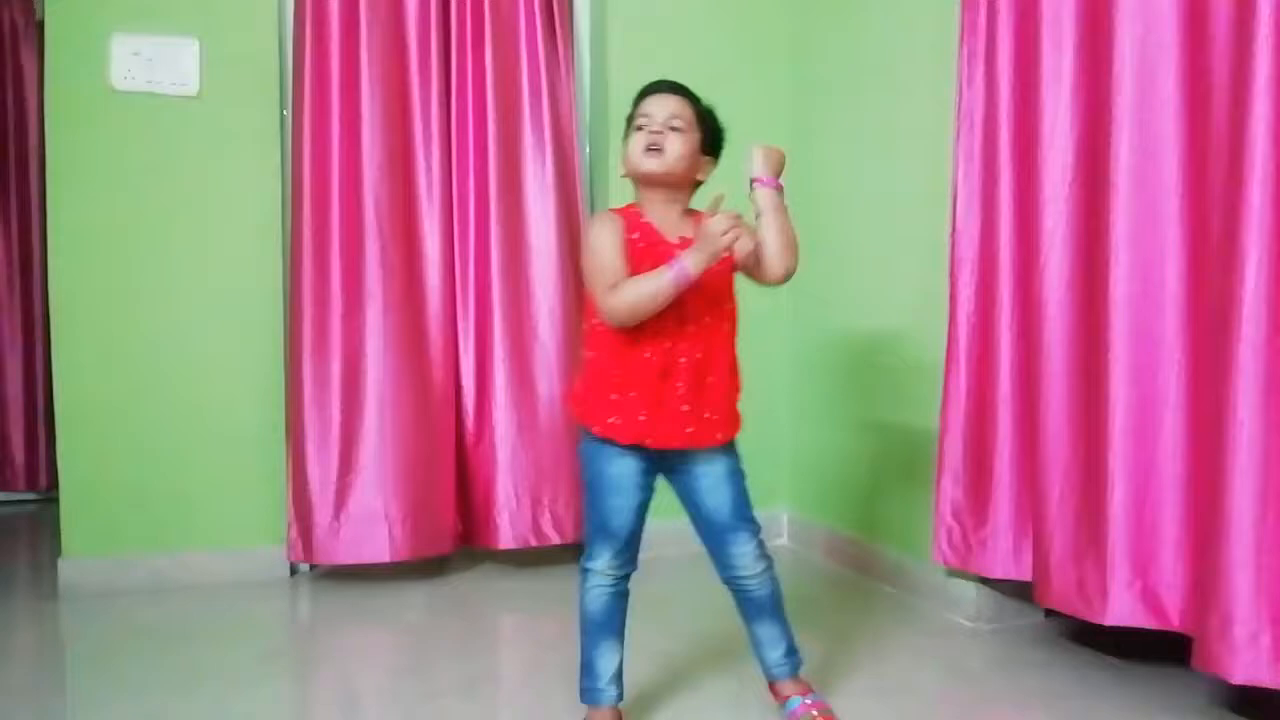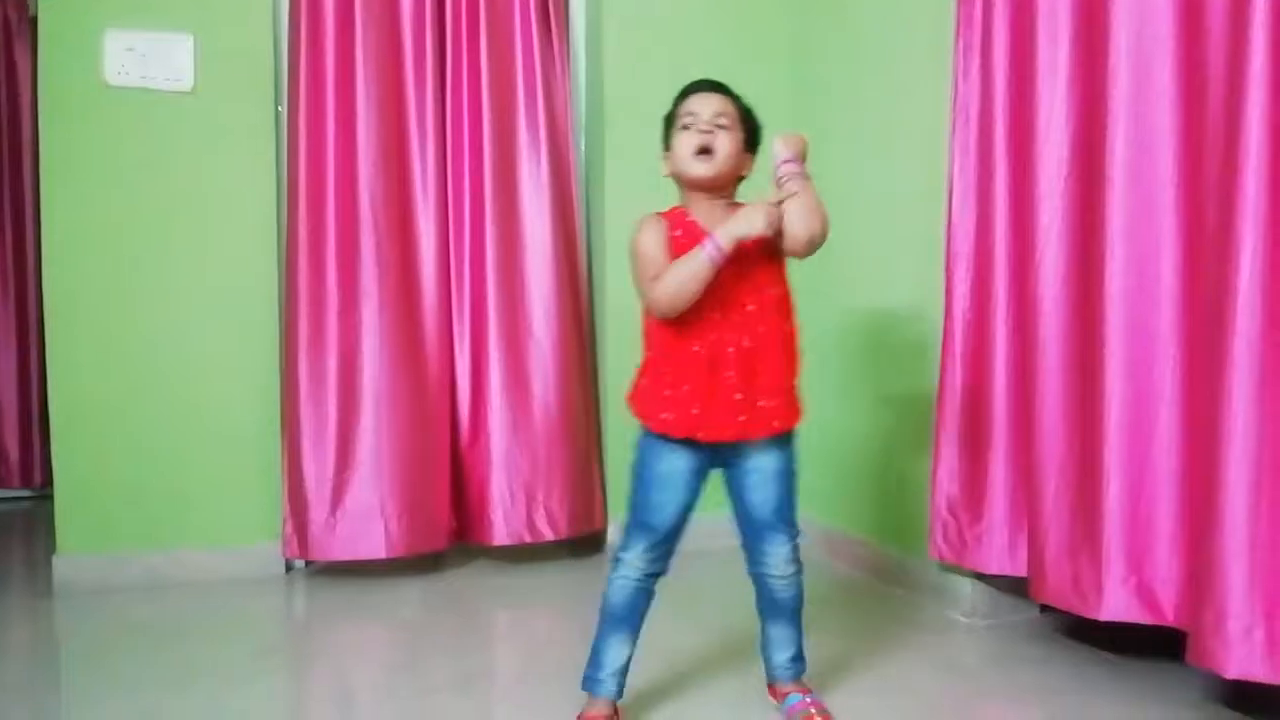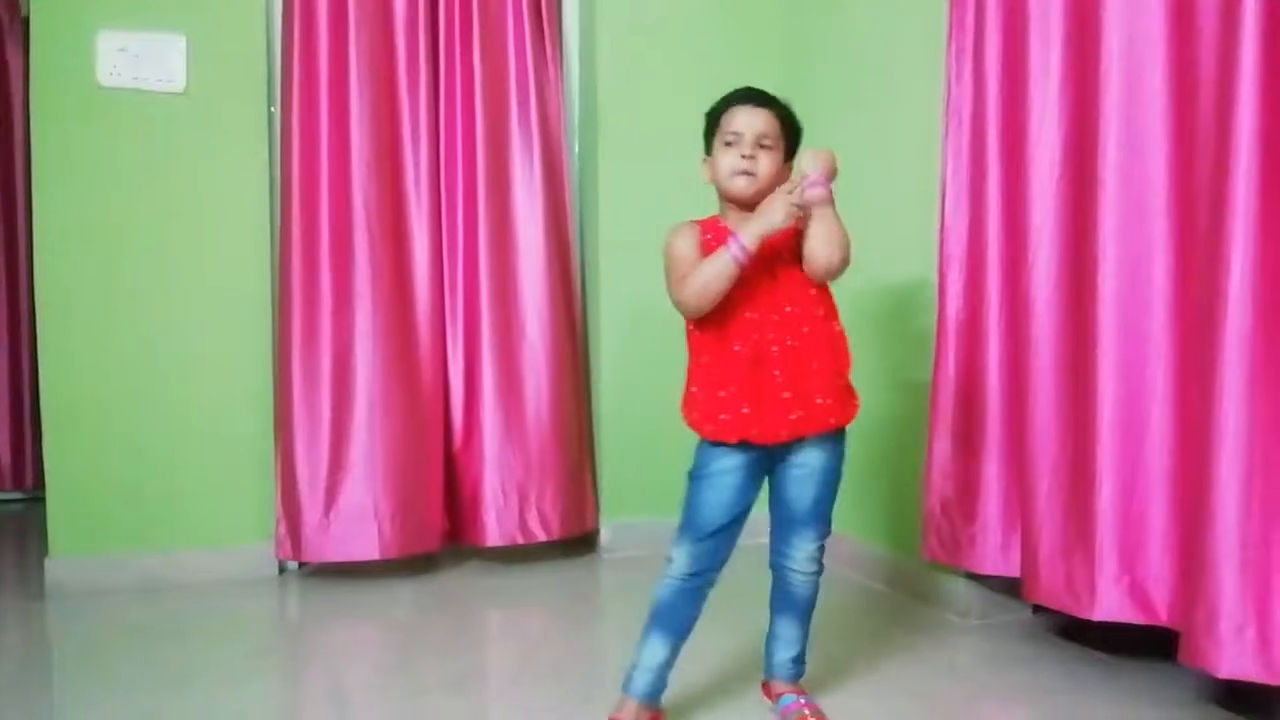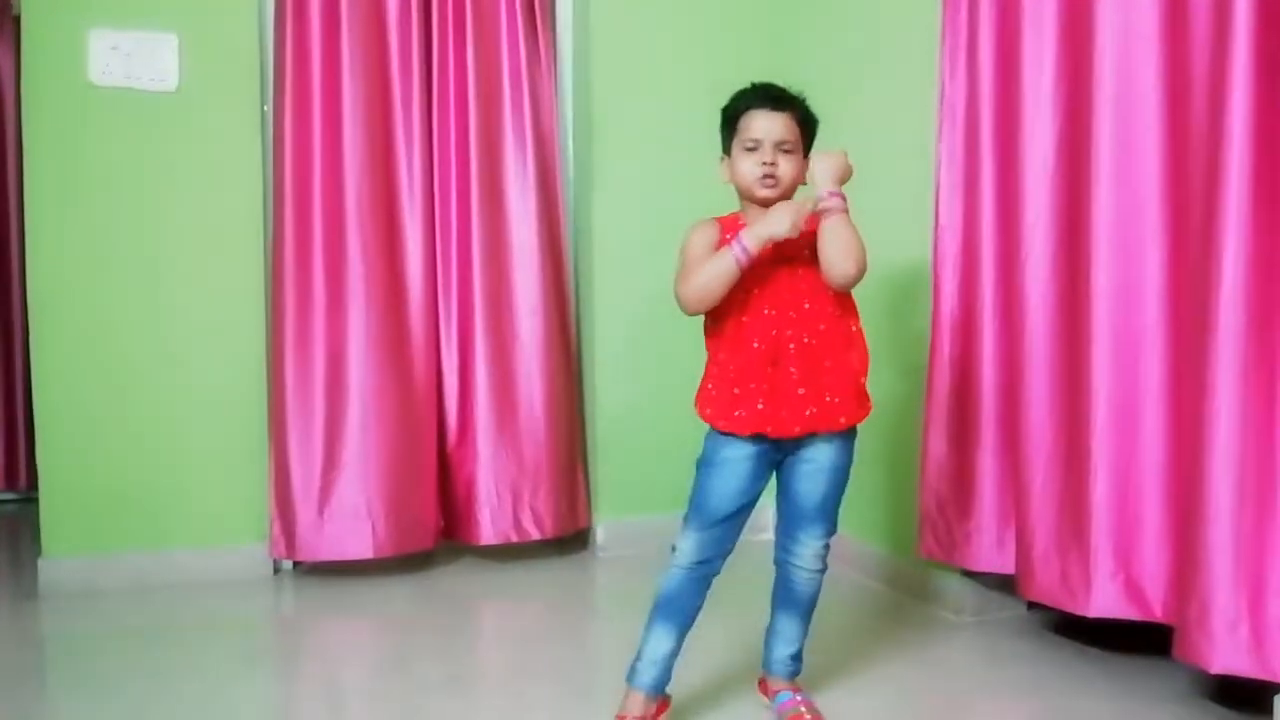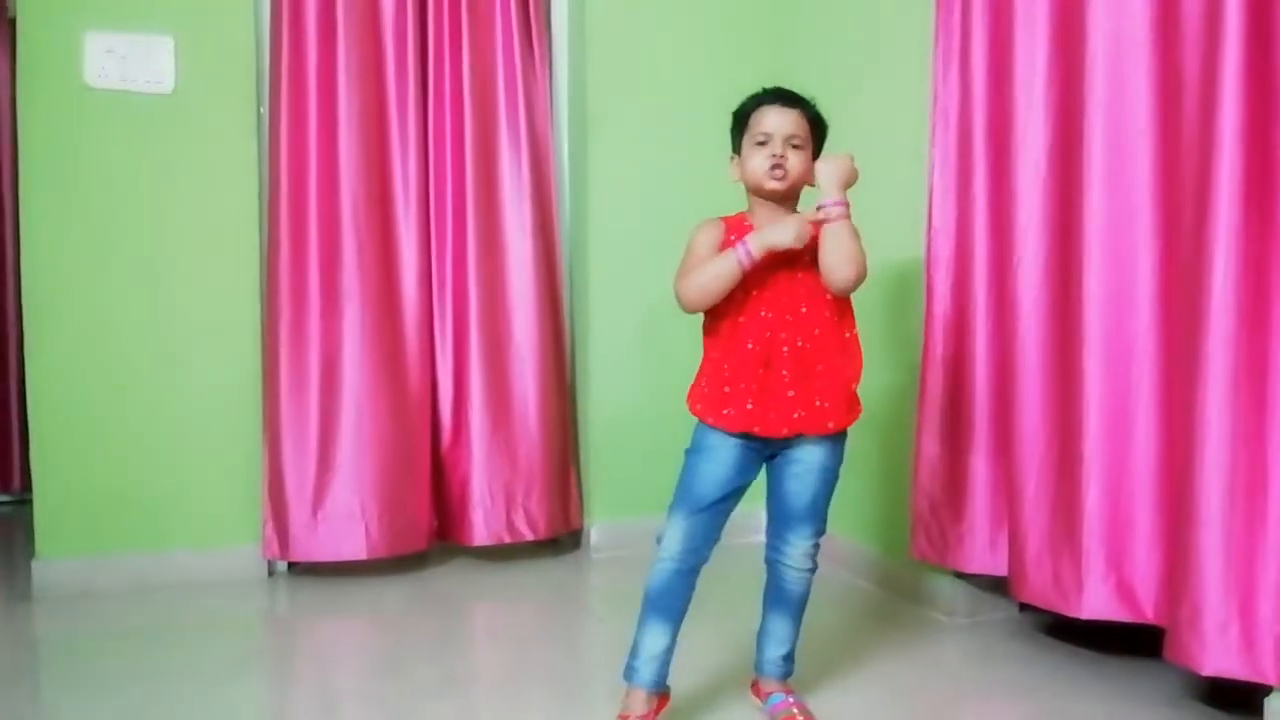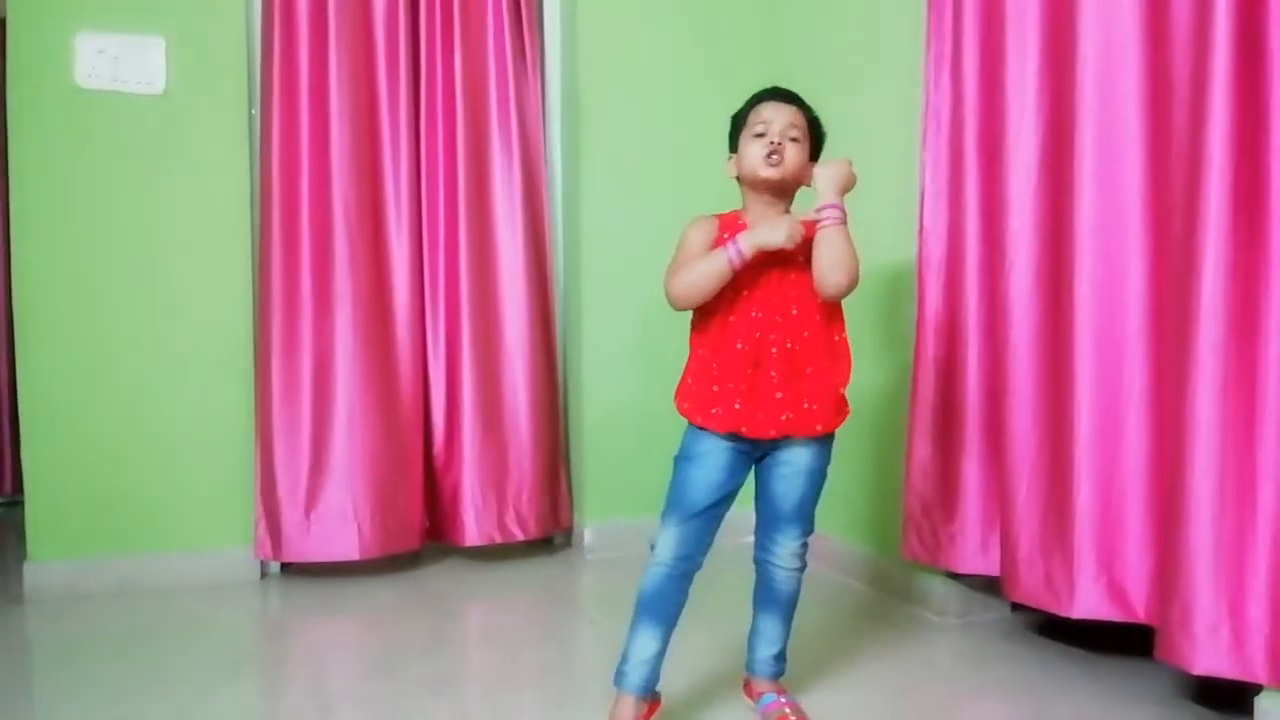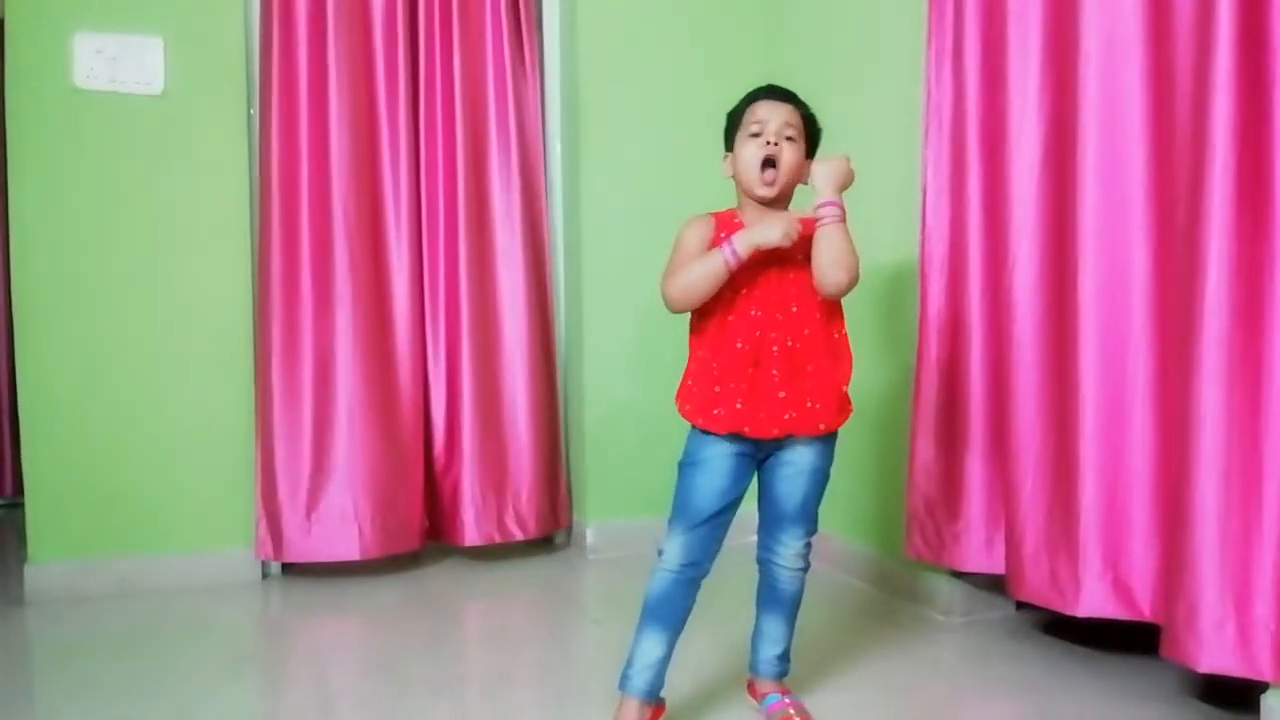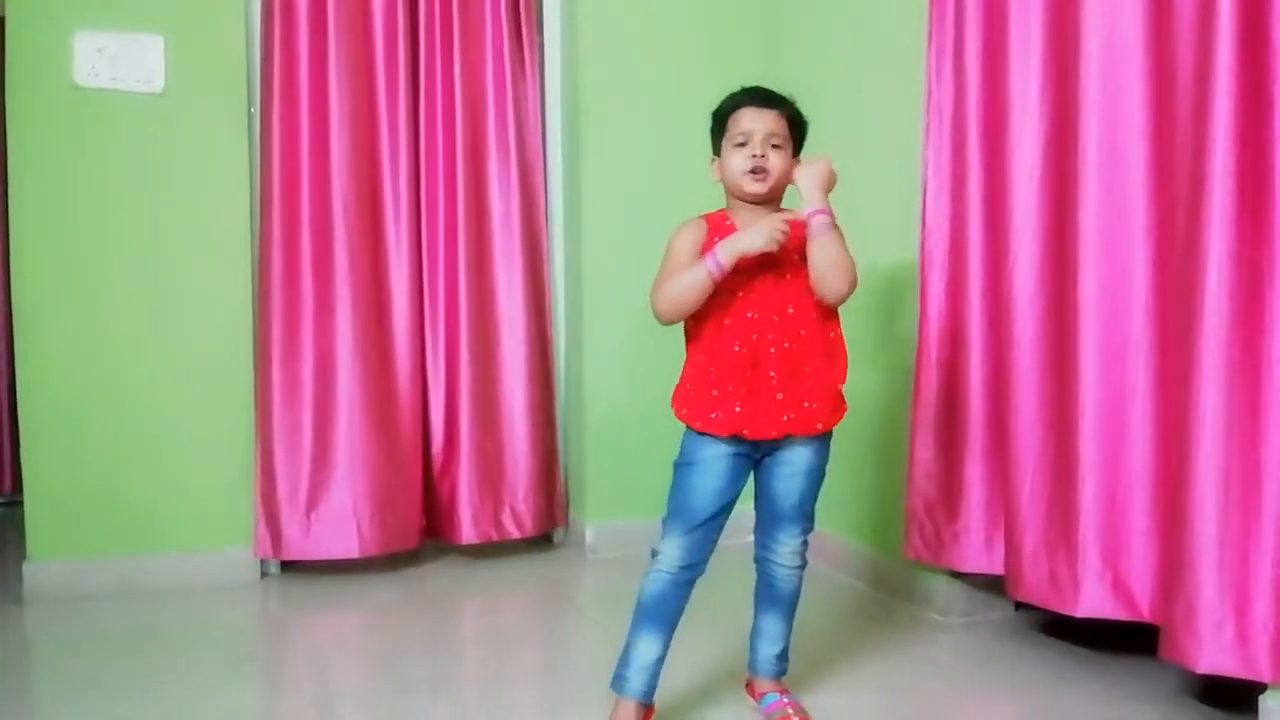
dt=0.2s
person 1, frame 1
left shoulder: (721, 231)
right shoulder: (610, 229)
left elbow: (779, 270)
right elbow: (617, 307)
left wrist: (766, 182)
right wrist: (697, 258)
left hip: (704, 431)
right hip: (618, 432)
left knee: (746, 558)
right knee: (607, 566)
person 1, frame 2
left shoulder: (768, 223)
right shoulder: (656, 230)
left elbow: (809, 235)
right elbow: (665, 298)
left wrist: (791, 166)
right wrist: (731, 233)
left hip: (763, 428)
right hip: (675, 429)
left knee: (778, 559)
right knee: (638, 559)
person 1, frame 3
left shoulder: (802, 229)
right shoulder: (691, 239)
left elbow: (828, 263)
right elbow: (691, 298)
left wrist: (817, 186)
right wrist: (755, 231)
left hip: (814, 428)
right hip: (730, 432)
left knee: (800, 558)
right knee: (691, 562)
person 1, frame 4
left shoulder: (823, 228)
right shoulder: (712, 235)
left elbow: (846, 271)
right elbow: (691, 296)
left wrist: (830, 190)
right wrist: (760, 234)
left hip: (825, 424)
right hip: (740, 424)
left knee: (805, 555)
right knee: (695, 553)
person 1, frame 5
left shoulder: (827, 232)
right shoulder: (717, 233)
left elbow: (844, 277)
right elbow: (689, 294)
left wrist: (835, 194)
right wrist: (763, 241)
left hip: (815, 425)
right hip: (730, 420)
left knee: (796, 554)
right knee: (680, 544)
person 1, frame 6
left shoulder: (820, 233)
right shoulder: (710, 230)
left elbow: (836, 283)
right elbow: (679, 292)
left wrist: (832, 198)
right wrist: (754, 240)
left hip: (802, 426)
right hip: (718, 422)
left knee: (784, 556)
right knee: (674, 549)
person 1, frame 7
left shoulder: (817, 231)
right shoulder: (706, 231)
left elbow: (835, 282)
right elbow: (676, 294)
left wrist: (830, 195)
right wrist: (750, 240)
left hip: (806, 425)
right hip: (721, 423)
left knee: (788, 555)
right knee: (681, 555)
person 1, frame 8
left shoulder: (812, 229)
right shoulder: (700, 234)
left elbow: (836, 290)
right elbow: (665, 306)
left wrist: (817, 201)
right wrist: (738, 247)
left hip: (801, 426)
right hip: (716, 423)
left knee: (784, 555)
right knee: (676, 555)
